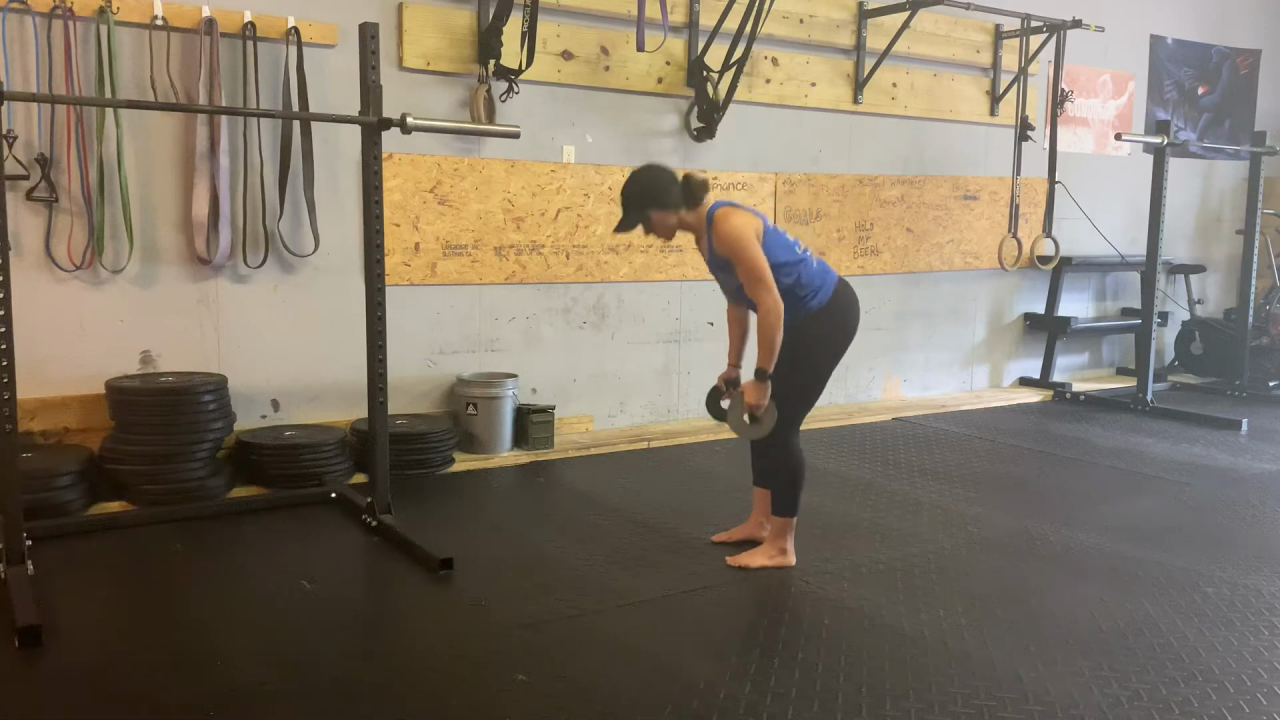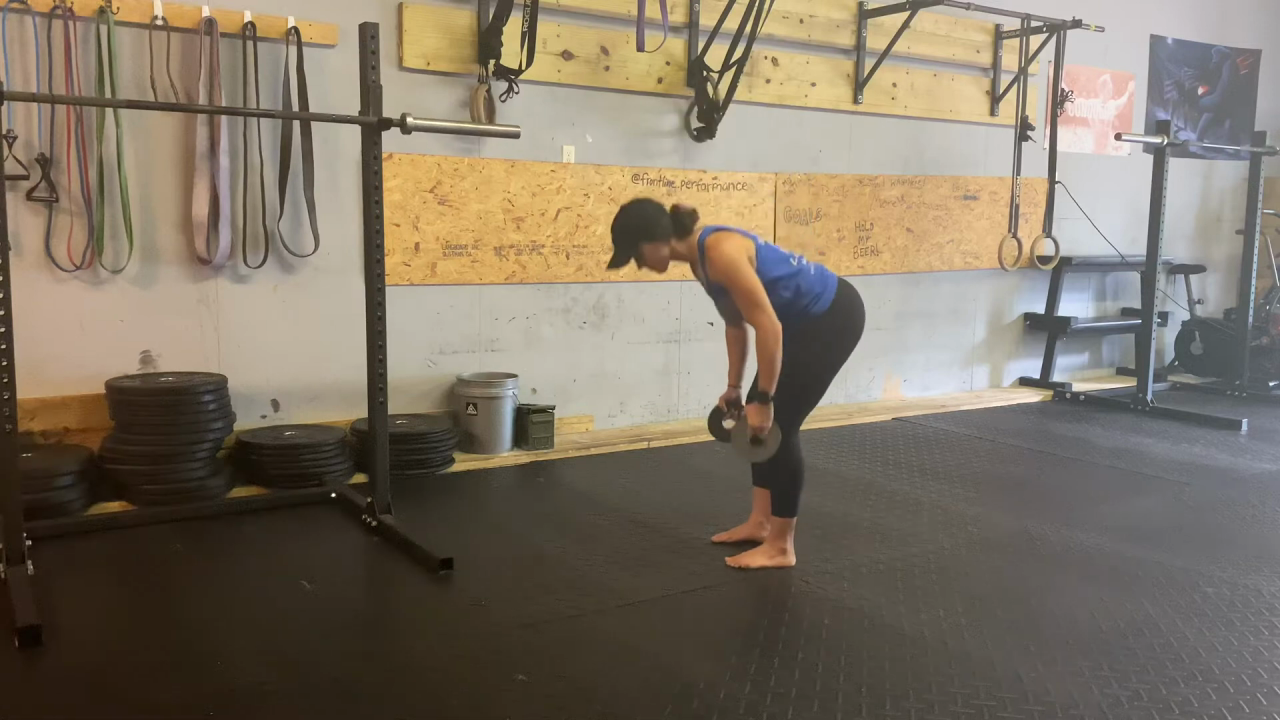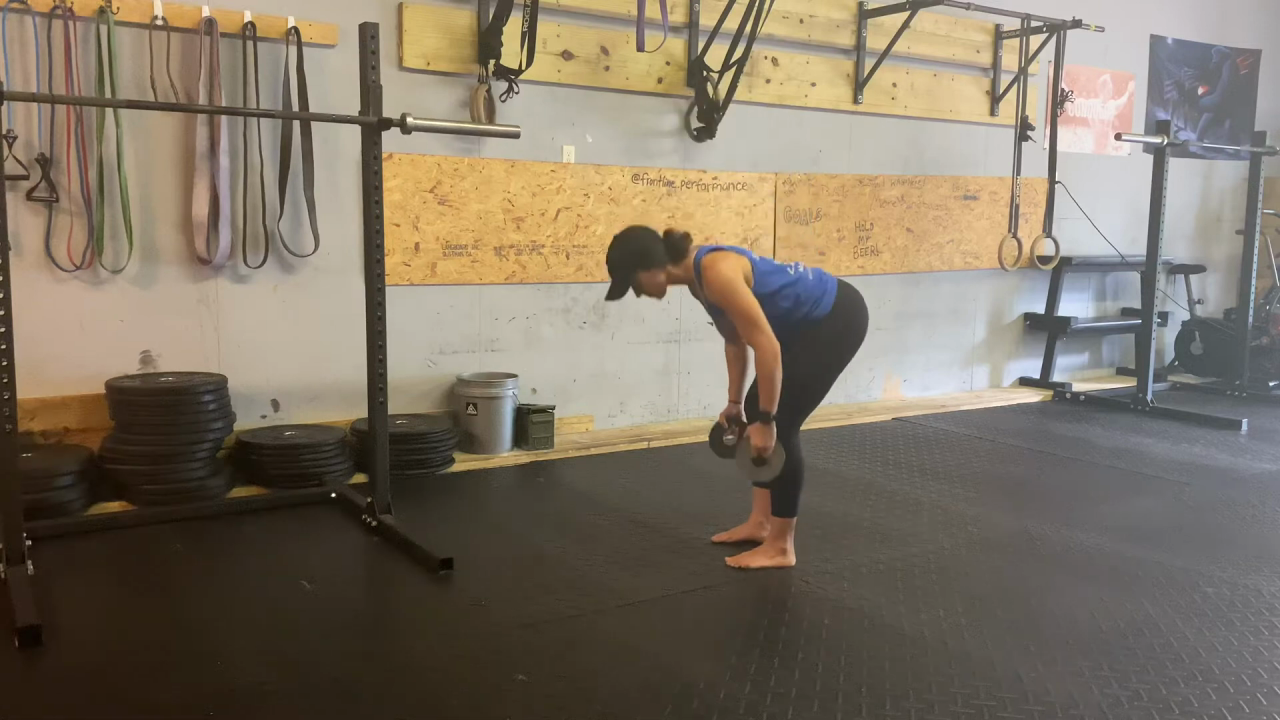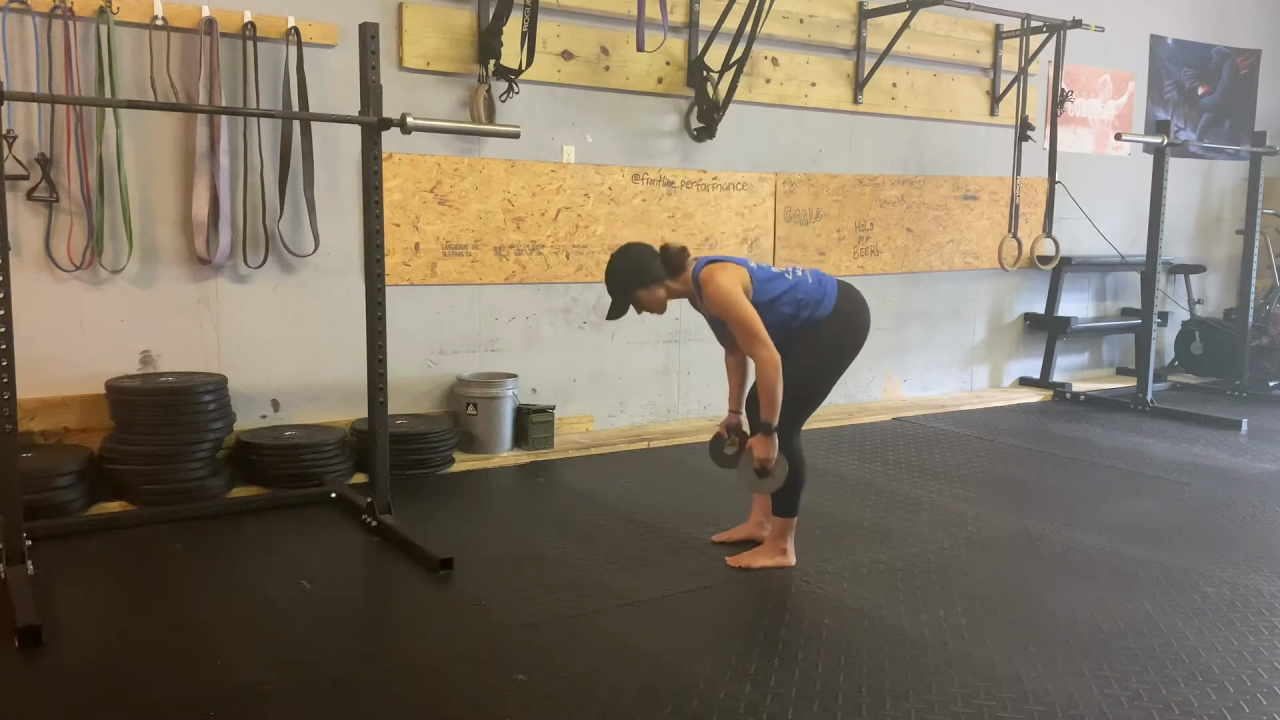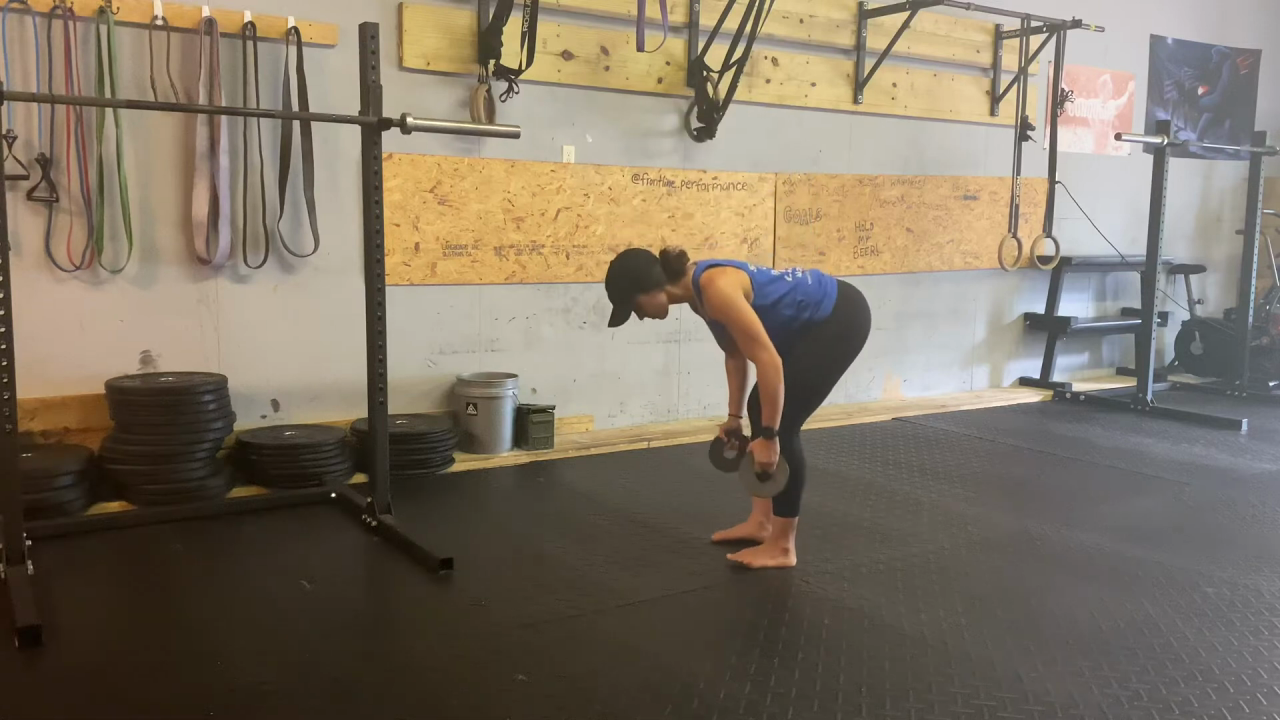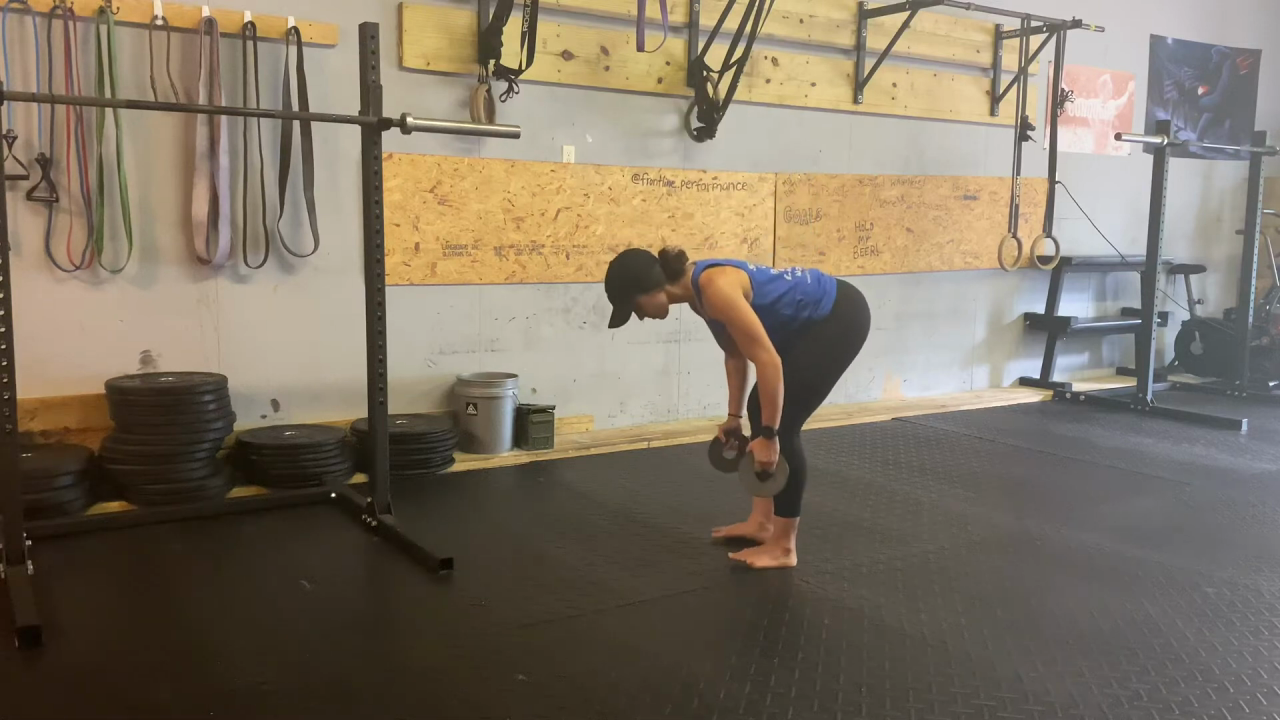
dt=0.1s
person 1, frame 1
left shoulder: (728, 227)
right shoulder: (705, 231)
left elbow: (771, 304)
right elbow: (739, 301)
left wrist: (762, 379)
right wrist: (734, 365)
left hip: (828, 313)
right hip: (804, 316)
left knee: (781, 421)
right knee: (763, 416)
left ankle: (781, 545)
right ankle: (760, 520)
person 1, frame 2
left shoulder: (720, 252)
right shoulder: (698, 257)
left elbow: (769, 328)
right elbow: (735, 323)
left wrist: (764, 400)
right wrist: (734, 386)
left hip: (833, 317)
right hip: (807, 319)
left knee: (778, 424)
right knee: (760, 429)
left ankle: (781, 546)
right ankle: (759, 521)
person 1, frame 3
left shoulder: (716, 273)
right shoulder: (697, 275)
left elbow: (767, 347)
right elbow: (736, 340)
left wrist: (766, 420)
right wrist: (735, 402)
left hip: (838, 317)
right hip: (813, 319)
left knee: (780, 423)
right knee: (759, 406)
left ankle: (781, 546)
right ankle: (760, 522)
person 1, frame 4
left shoulder: (715, 285)
right shoulder: (696, 285)
left elbow: (768, 359)
right elbow: (735, 350)
left wrist: (768, 432)
right wrist: (734, 411)
left hip: (840, 318)
right hip: (813, 322)
left knee: (782, 425)
right knee: (760, 411)
left ankle: (781, 546)
right ankle: (760, 521)
person 1, frame 5
left shoulder: (715, 289)
right shoulder: (697, 289)
left elbow: (769, 362)
right elbow: (735, 353)
left wrist: (769, 436)
right wrist: (735, 415)
left hip: (840, 318)
right hip: (815, 321)
left knee: (781, 424)
right knee: (762, 411)
left ankle: (782, 546)
right ankle: (760, 522)
person 1, frame 6
left shoulder: (715, 289)
right shoulder: (696, 288)
left elbow: (768, 361)
right elbow: (735, 353)
left wrist: (769, 435)
right wrist: (734, 415)
left hip: (840, 316)
right hip: (816, 319)
left knee: (782, 424)
right knee: (762, 410)
left ankle: (783, 546)
right ankle: (761, 521)
